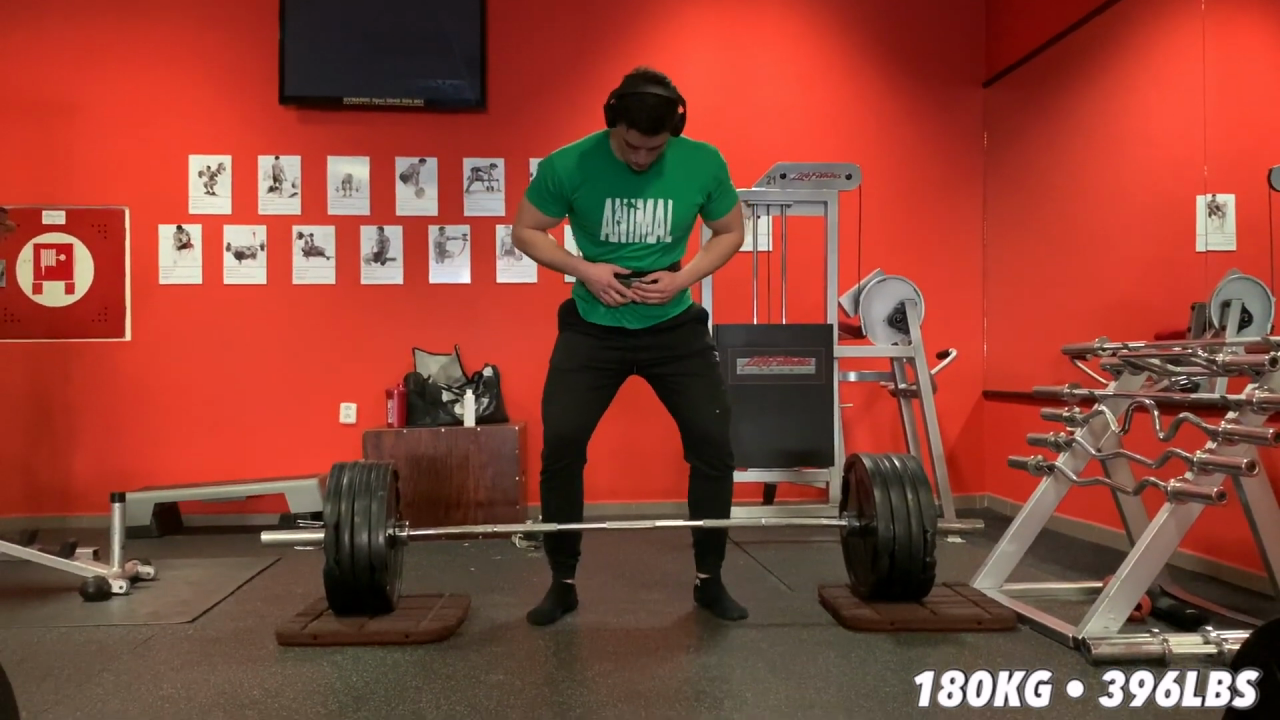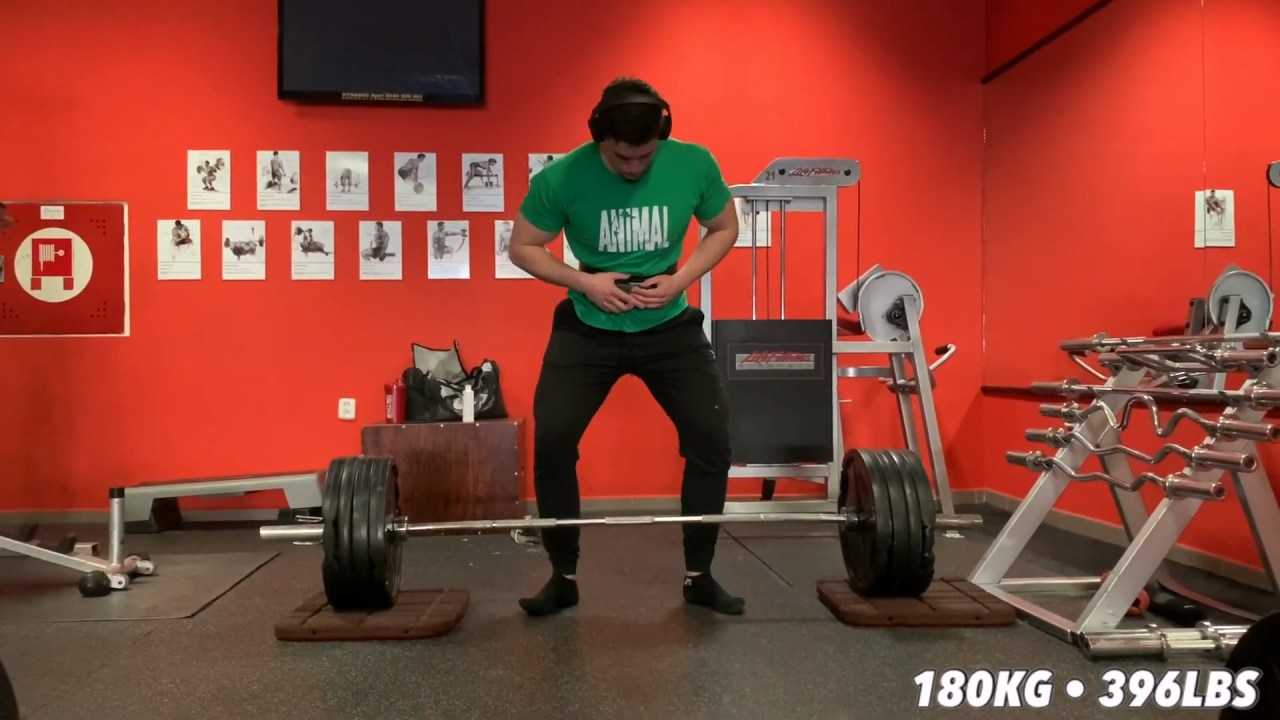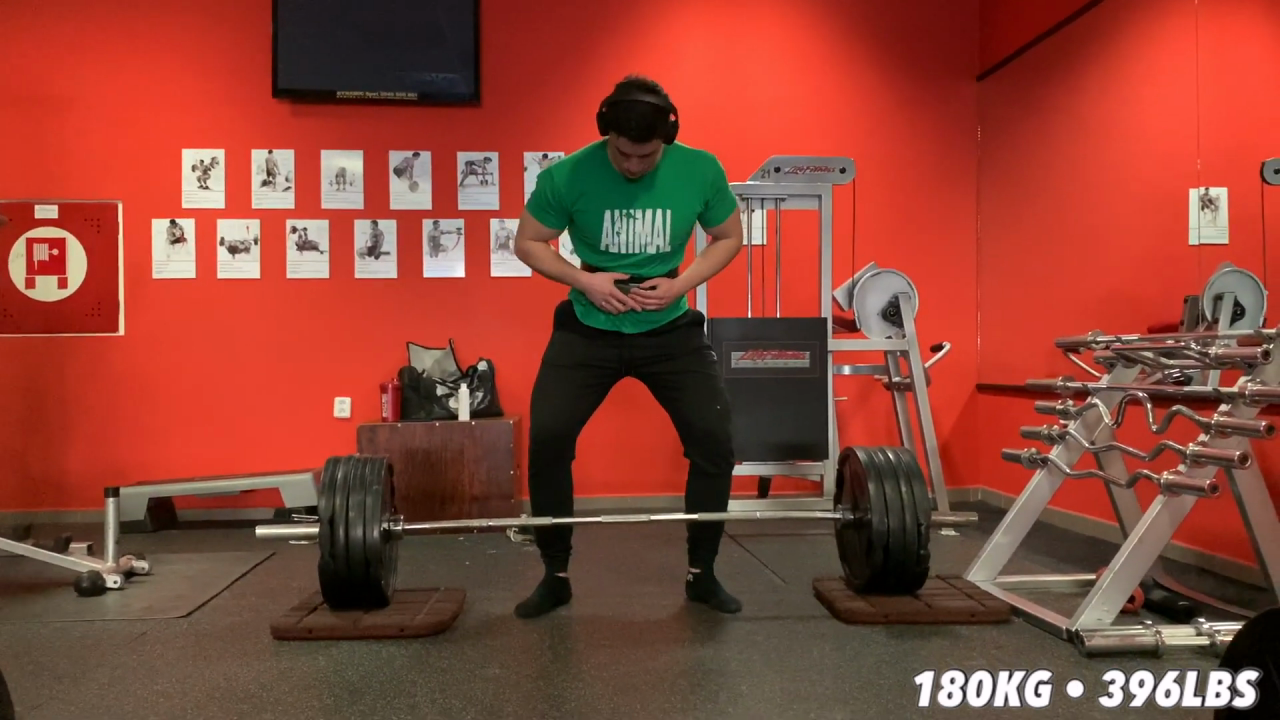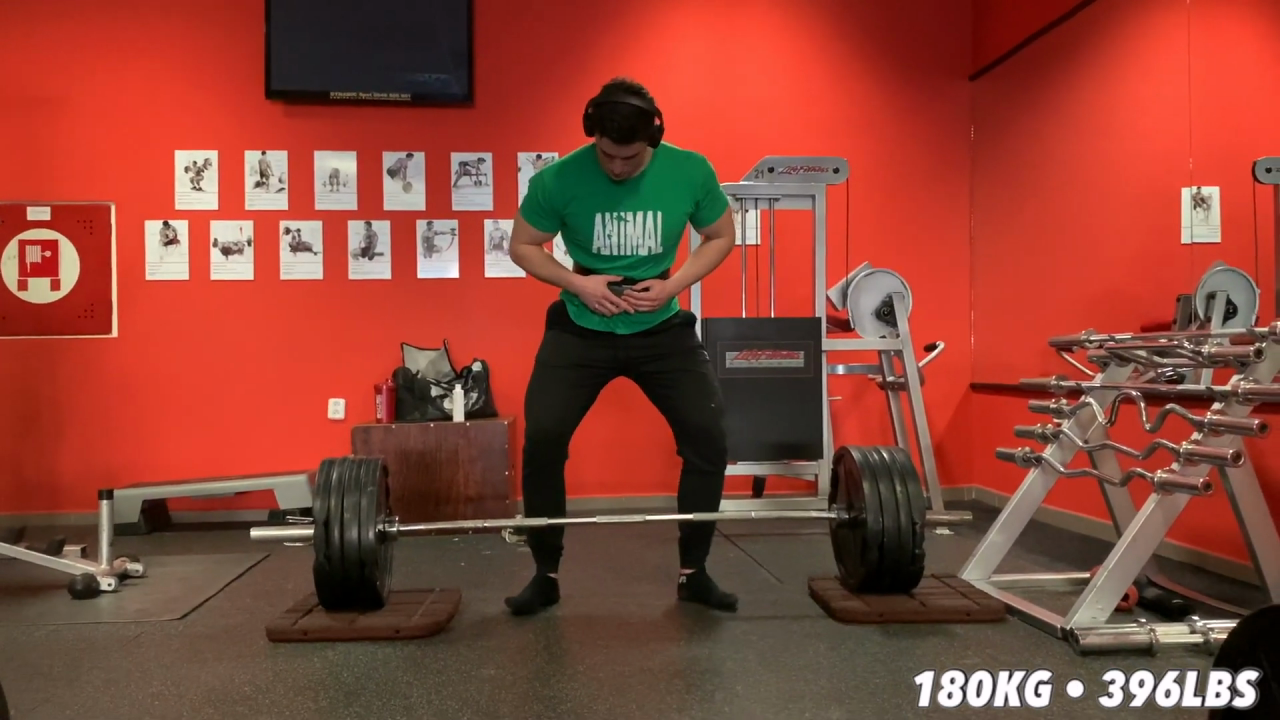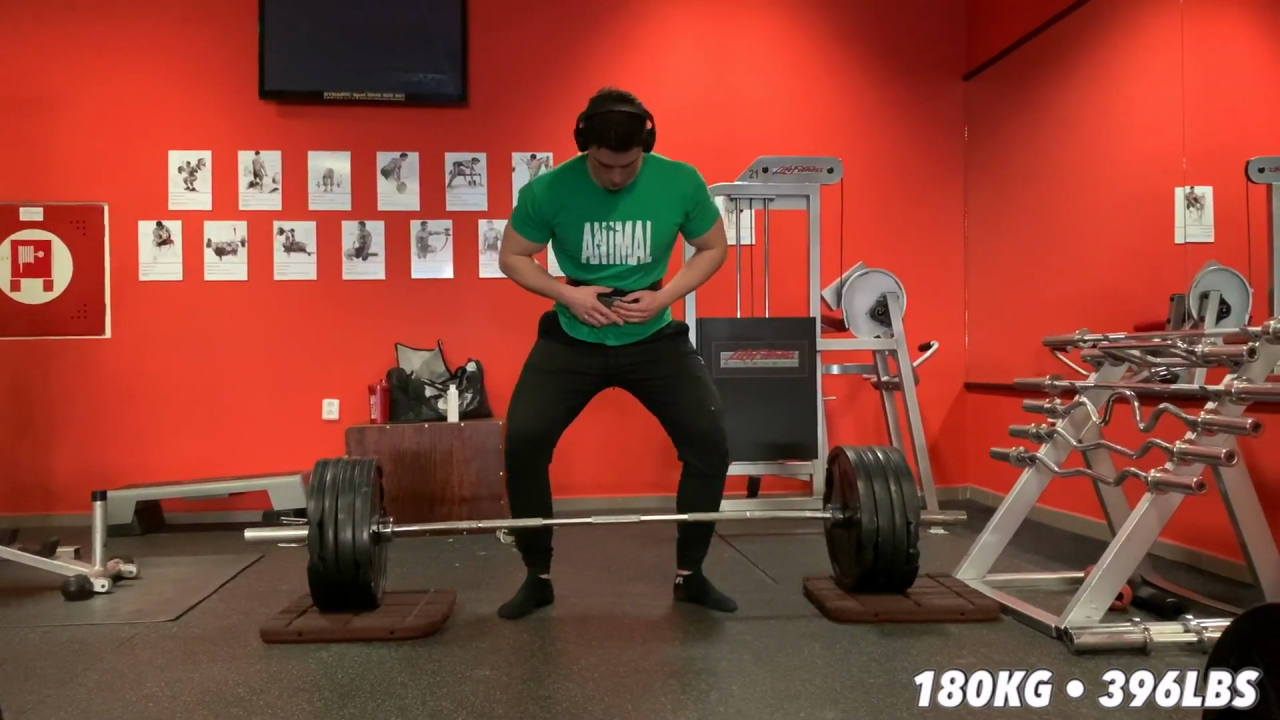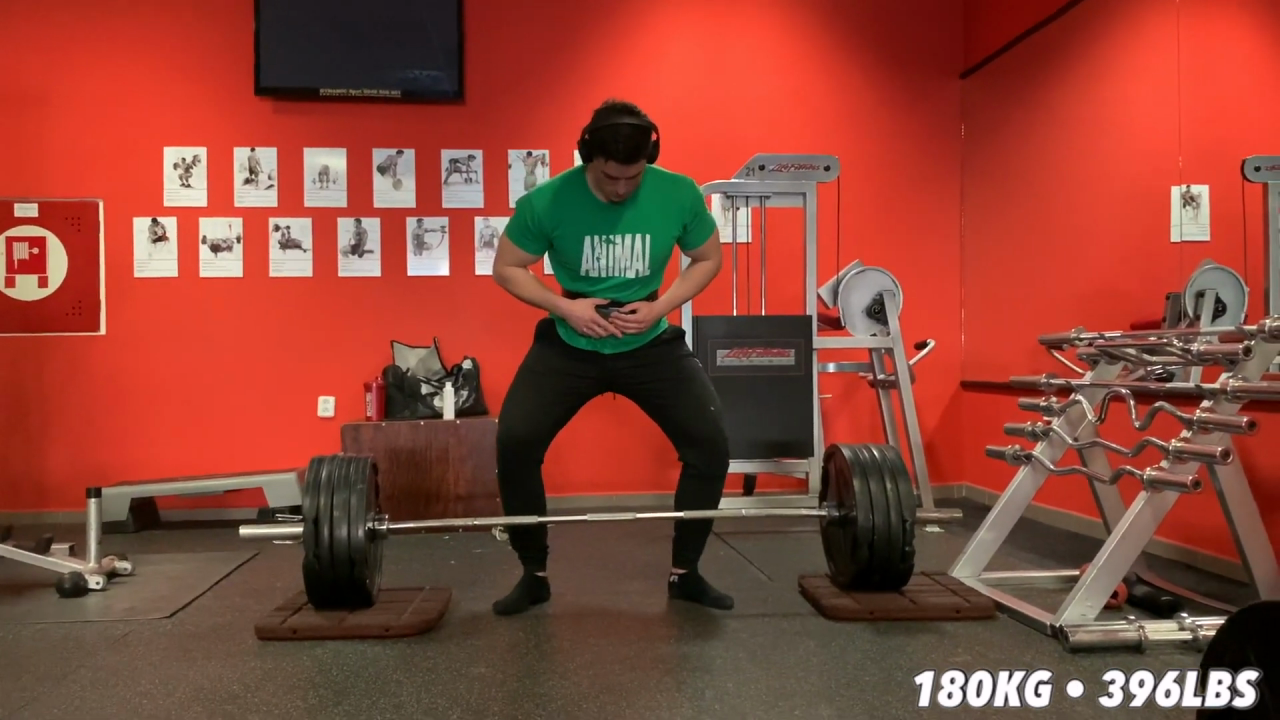
dt=0.3s
person 1, frame 1
left shoulder: (704, 164)
right shoulder: (567, 166)
left elbow: (731, 232)
right elbow: (525, 231)
left wrist: (684, 276)
right wrist: (584, 269)
left hip: (674, 326)
right hip: (593, 327)
left knee: (713, 445)
right knee: (561, 445)
left ankle: (709, 579)
right ankle: (563, 583)
person 1, frame 2
left shoulder: (695, 164)
right shoulder: (560, 179)
left elbow: (725, 229)
right elbow: (522, 248)
left wrist: (680, 278)
right wrist: (584, 280)
left hip: (670, 327)
right hip: (588, 329)
left knee: (710, 439)
right knee: (552, 440)
left ankle: (698, 576)
right ankle: (564, 576)
person 1, frame 3
left shoulder: (702, 171)
right shoulder: (566, 177)
left elbow: (730, 237)
right elbow: (527, 242)
left wrist: (681, 283)
right wrist: (582, 280)
left hip: (670, 329)
right hip: (587, 330)
left knee: (714, 442)
right knee: (547, 439)
left ankle: (700, 572)
right ankle: (555, 576)
person 1, frame 4
left shoulder: (691, 172)
right shoulder: (557, 180)
left elbow: (722, 236)
right elbow: (522, 246)
left wrist: (672, 284)
right wrist: (576, 282)
left hip: (662, 329)
right hip: (580, 330)
left knee: (707, 438)
right knee: (542, 440)
left ankle: (693, 573)
right ankle: (545, 575)
person 1, frame 5
left shoulder: (681, 182)
right shoulder: (546, 192)
left elbow: (714, 248)
right elbow: (511, 258)
left wrist: (664, 296)
right wrist: (567, 294)
left hip: (654, 339)
right hip: (572, 341)
left knee: (709, 441)
right knee: (524, 442)
left ankle: (689, 574)
right ankle: (538, 577)
person 1, frame 6
left shoulder: (680, 194)
right shoulder: (545, 202)
left elbow: (709, 259)
right elbow: (506, 268)
left wrist: (660, 306)
right wrist: (565, 306)
left hip: (650, 346)
right hip: (569, 347)
left knee: (710, 443)
right knee: (515, 443)
left ankle: (684, 572)
right ankle: (534, 574)
